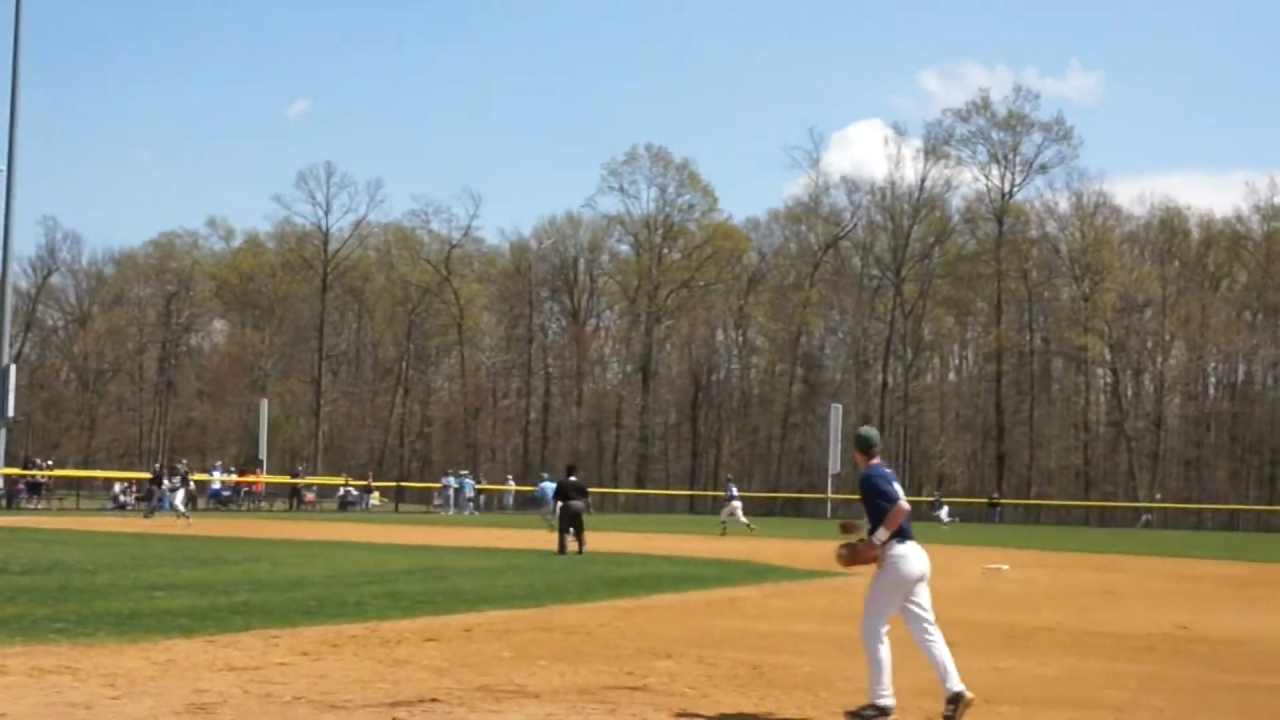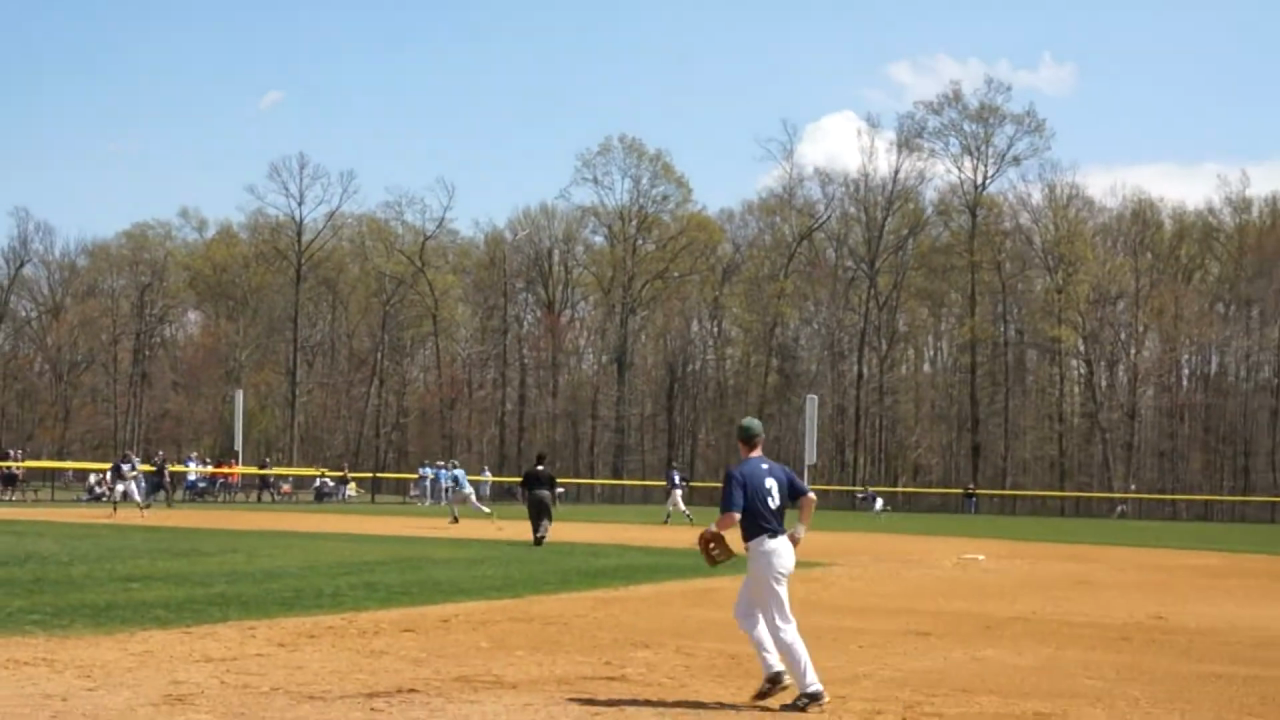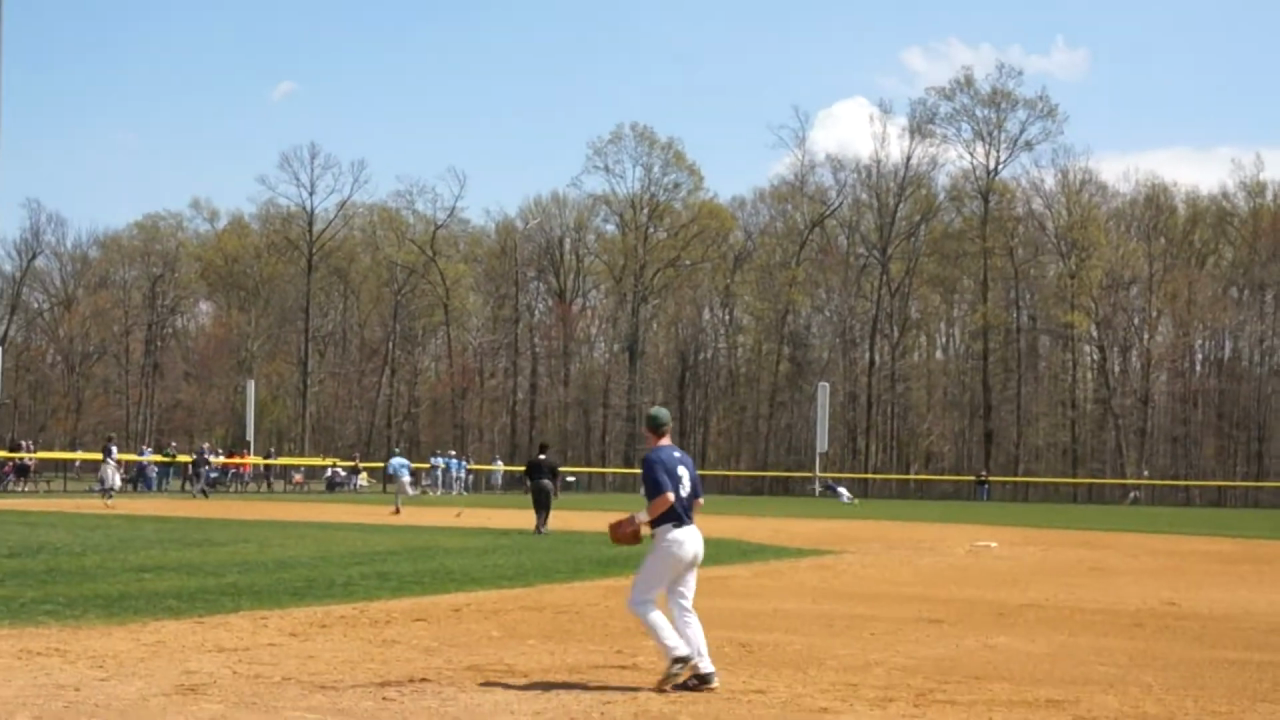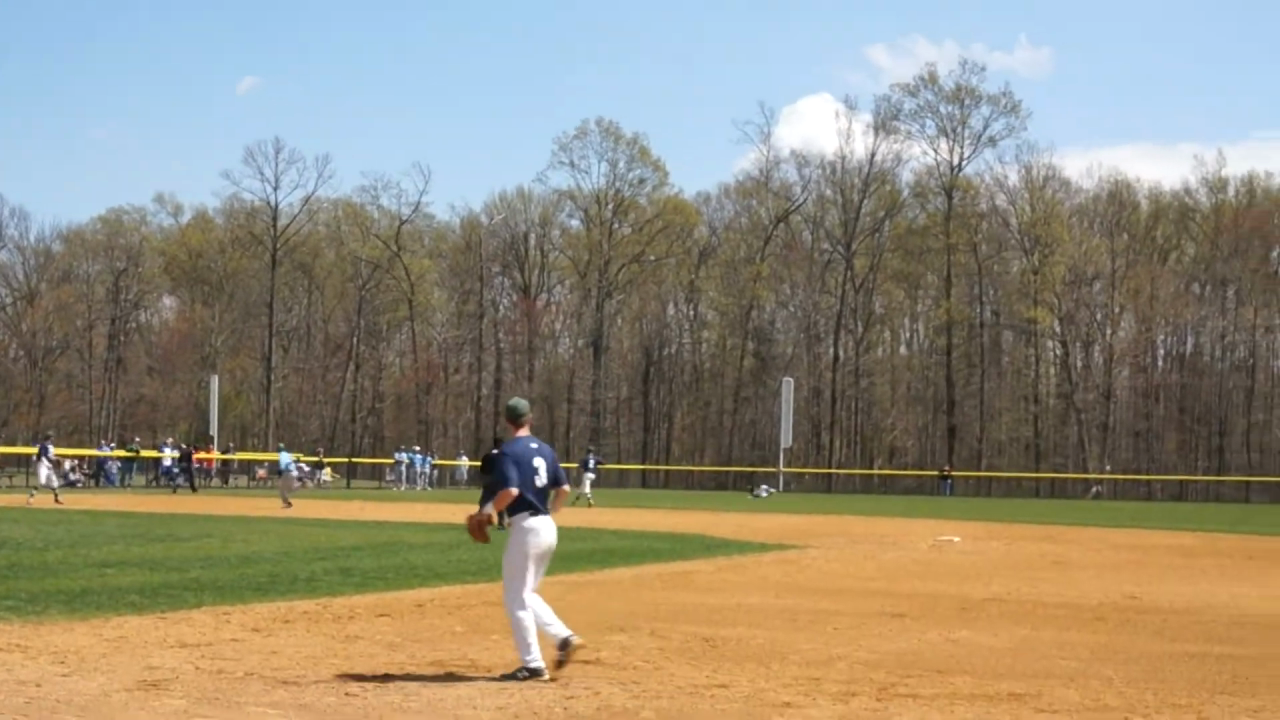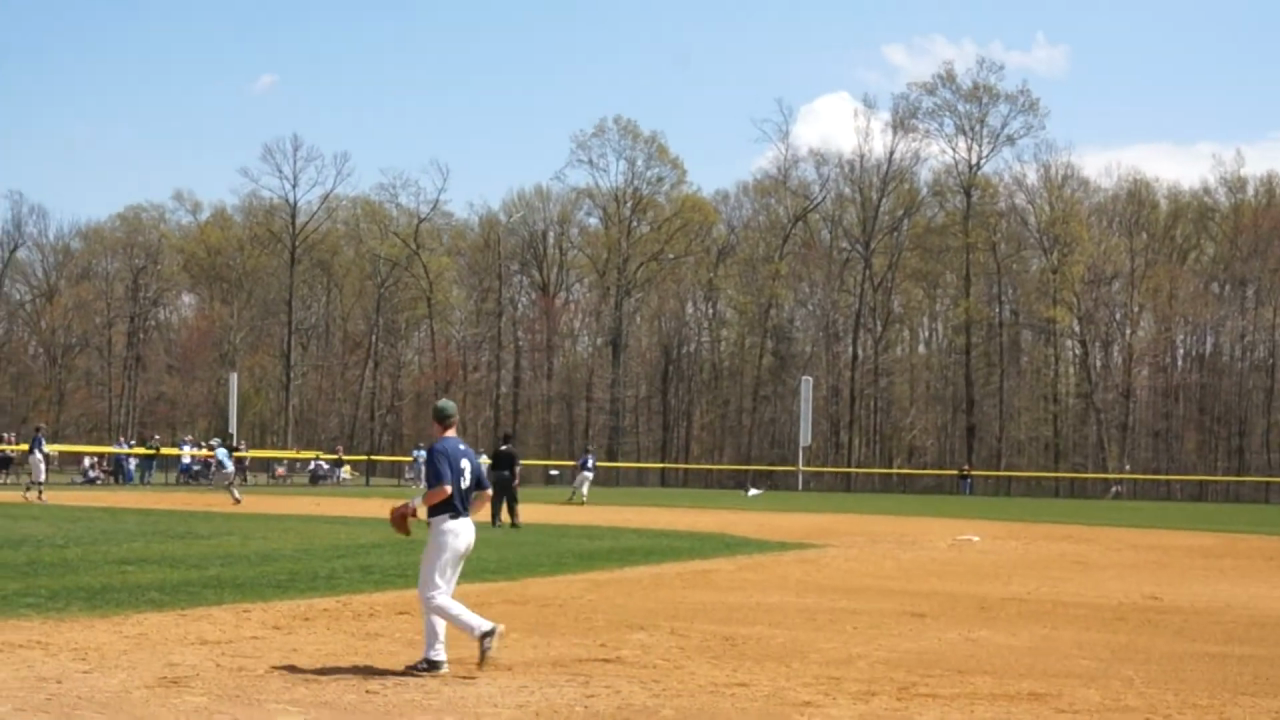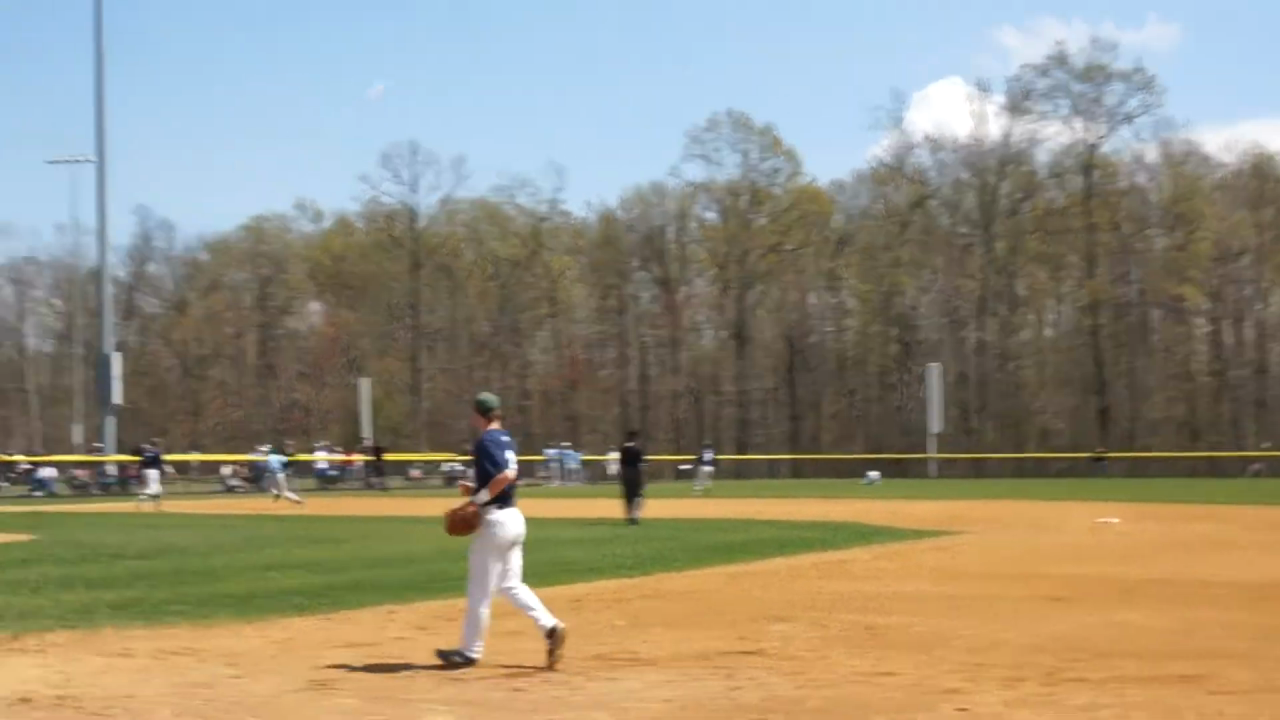
dt=0.3s
person 1, frame 1
left shoulder: (870, 477)
right shoulder: (886, 474)
left elbow: (902, 507)
left wrist: (876, 538)
right wrist: (871, 533)
left hip: (896, 559)
right hip: (913, 557)
left knee: (873, 630)
right knee: (924, 629)
right ankle: (955, 692)
person 1, frame 2
left shoulder: (737, 472)
right shoulder: (779, 469)
left elbow: (732, 516)
right elbow: (809, 498)
left wrist: (714, 529)
right wrist: (800, 529)
left hip: (765, 553)
right hip: (782, 548)
left knee: (780, 625)
right knee: (745, 612)
left ankle: (811, 689)
right ankle: (775, 671)
person 1, frame 3
left shoulder: (653, 458)
right shoulder: (684, 458)
left elbow: (666, 497)
right elbow: (697, 501)
left wrist: (641, 517)
left hip: (671, 540)
right hip: (691, 537)
left knee: (639, 601)
right knee: (681, 608)
left ankle: (679, 653)
right ankle: (704, 672)
person 1, frame 4
left shoulder: (508, 450)
right shoulder: (545, 450)
left elbow: (509, 490)
right elbow: (563, 488)
left wrist: (488, 508)
left hip: (526, 529)
right hip: (546, 527)
left knee: (517, 600)
right knee: (521, 596)
left ankle: (532, 666)
right ankle: (564, 638)
person 1, frame 5
left shoulder: (438, 449)
right shoulder: (468, 453)
left elbow: (443, 489)
right elbow: (486, 492)
left wrist: (416, 503)
left hip: (446, 529)
right hip: (465, 528)
left knee: (432, 597)
right knee: (439, 593)
left ankle: (484, 629)
right ankle: (434, 657)
person 1, frame 6
left shoulder: (486, 441)
right shoulder: (508, 442)
left elbow: (506, 475)
left wrist: (481, 496)
right wrist: (478, 491)
left hip: (494, 521)
right hip: (514, 519)
left knee: (479, 588)
right knee: (511, 585)
left ankle: (469, 651)
right ankle: (550, 627)
